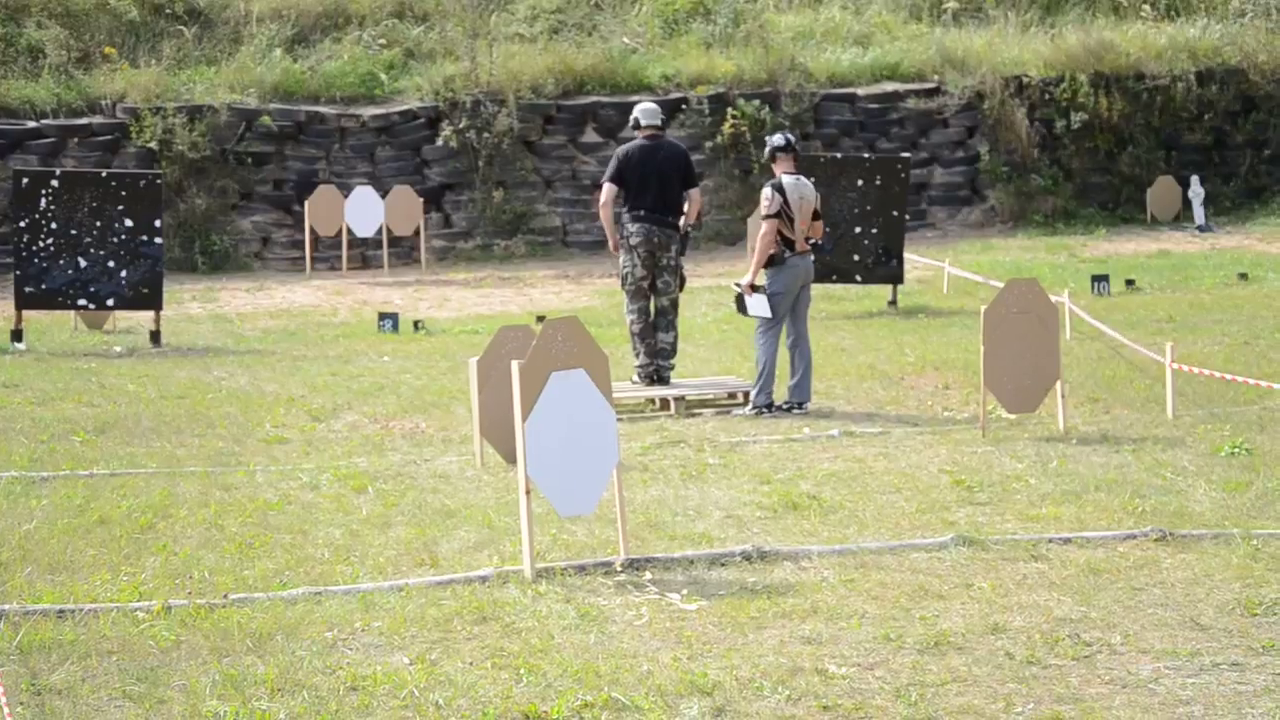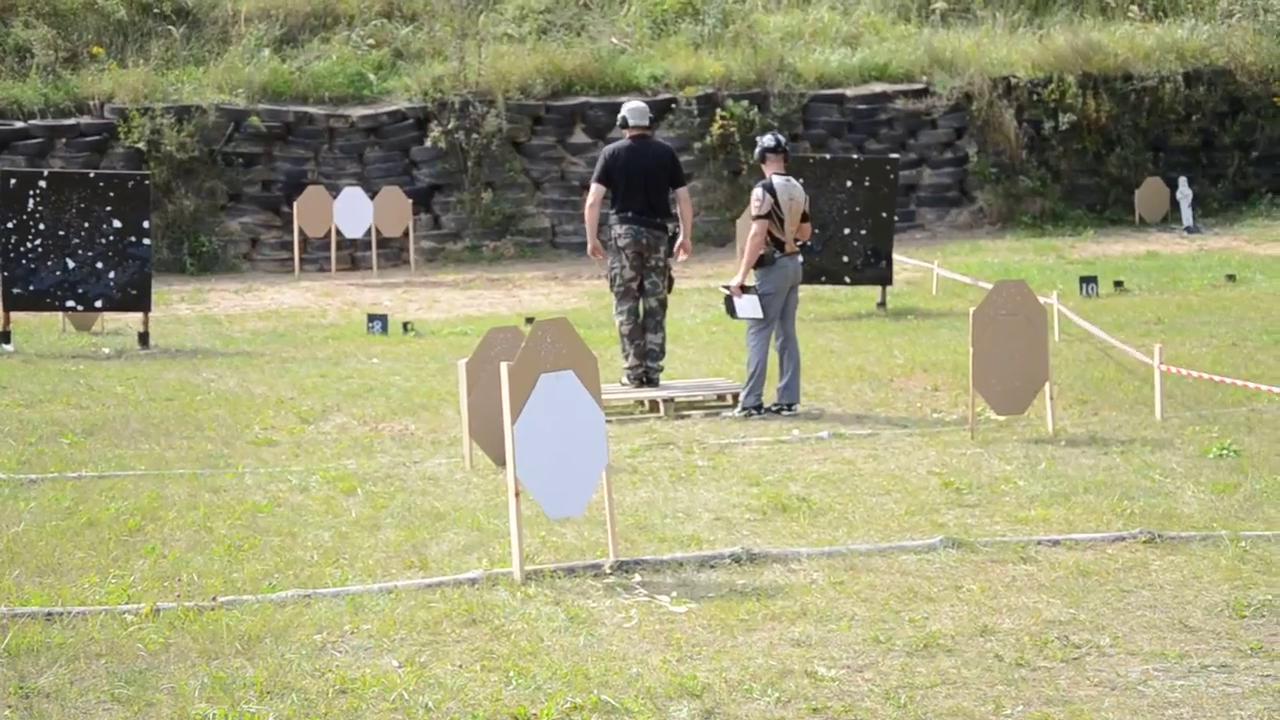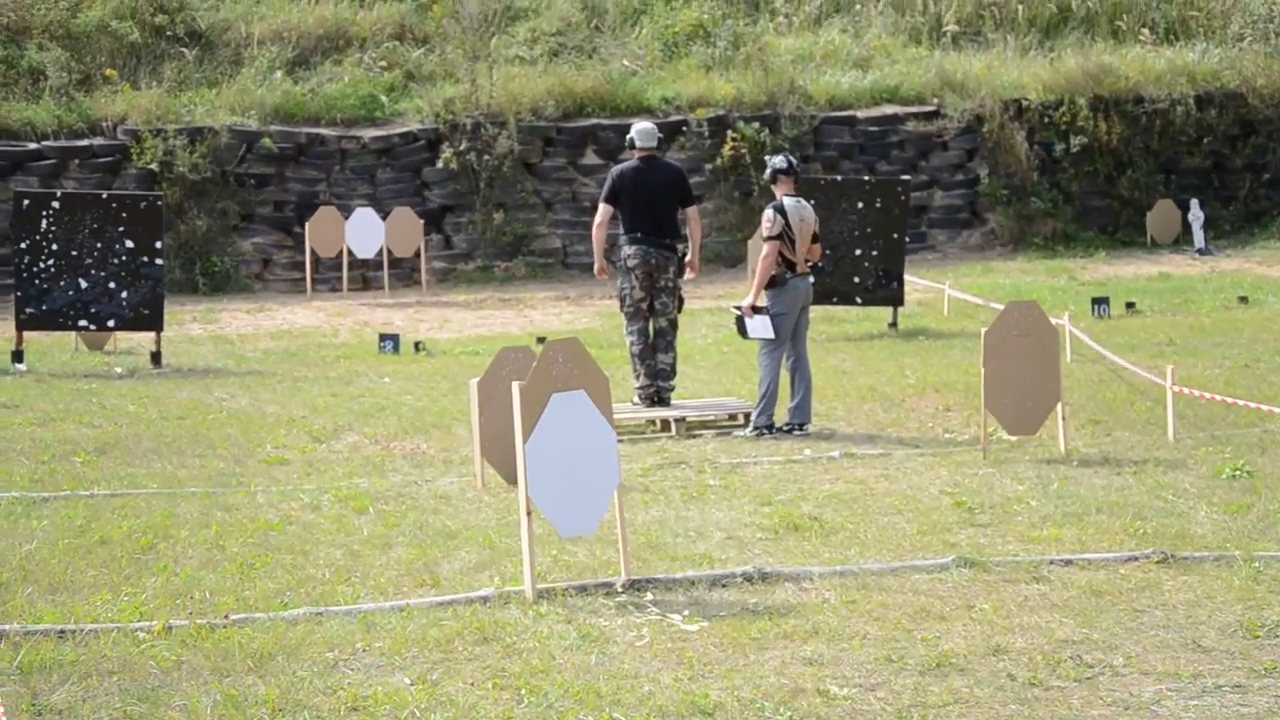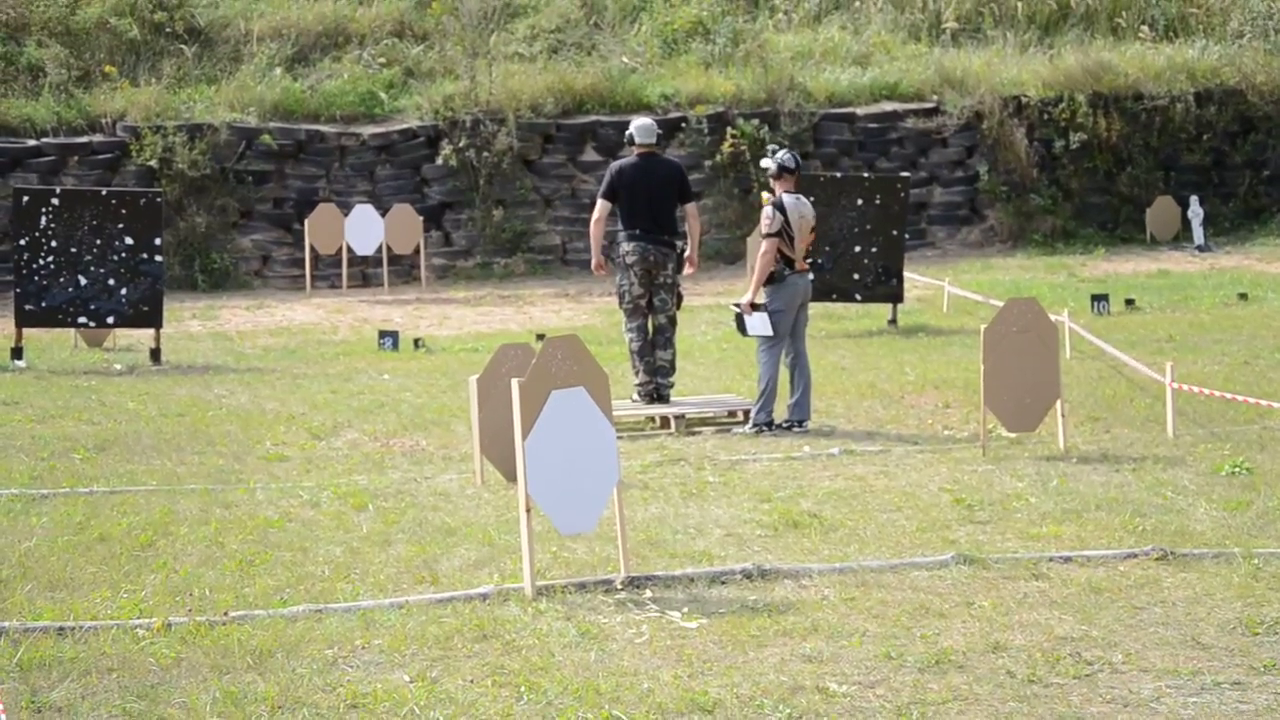
dt=0.5s
person 1, frame 1
left shoulder: (625, 152)
right shoulder: (679, 152)
left elbow: (605, 200)
right elbow: (694, 200)
left wrist: (612, 235)
right wrist: (681, 228)
left hip: (636, 231)
right hip: (668, 233)
left knee: (637, 303)
right knee: (667, 304)
left ankle: (645, 370)
right ankle: (663, 369)
person 1, frame 2
left shoulder: (612, 152)
right shoulder: (665, 152)
left elbow: (593, 201)
right elbow: (684, 199)
left wrist: (592, 239)
right wrist: (685, 236)
left hip: (624, 232)
right hip: (657, 233)
left knee: (626, 304)
right knee: (655, 305)
left ankle: (634, 371)
right ankle: (653, 371)
person 1, frame 3
left shoulder: (620, 173)
right shoulder: (675, 173)
left elbow: (601, 221)
right elbow: (693, 218)
left wrist: (598, 258)
right wrist: (694, 254)
left hip: (634, 252)
right hip: (667, 253)
left knee: (637, 324)
right knee: (666, 325)
left ankle: (645, 390)
right ankle: (664, 390)
person 1, frame 4
left shoulder: (619, 169)
right shoulder: (674, 169)
left elbow: (598, 216)
right elbow: (692, 214)
left wrist: (596, 253)
right wrist: (693, 250)
left hip: (632, 249)
right hip: (666, 250)
left knee: (636, 321)
right knee: (665, 322)
left ankle: (645, 387)
right ankle: (663, 387)
person 2, frame 1
left shoulder: (773, 188)
right shoulder: (809, 188)
left elbow: (767, 233)
right elbow: (818, 231)
left wrist: (751, 273)
left hip: (784, 266)
right hip: (805, 263)
left knee: (767, 331)
right knee: (798, 332)
left ankle: (762, 400)
right ankle: (798, 398)
person 2, frame 2
left shoulder: (764, 189)
right shoulder: (798, 189)
left elbow: (757, 234)
left wrist: (741, 274)
left hip: (772, 267)
right hip: (793, 264)
left knee: (759, 333)
right knee: (787, 334)
left ankle: (751, 402)
right ankle: (788, 399)
person 2, frame 3
left shoulder: (775, 210)
right shoulder: (808, 210)
left elbow: (768, 255)
left wrist: (753, 295)
left hip: (783, 287)
right hip: (804, 284)
left knee: (770, 353)
right knee: (798, 353)
left ankle: (763, 421)
right ankle: (799, 419)
person 2, frame 4
left shoulder: (774, 208)
right shoulder: (806, 206)
left elbow: (767, 253)
left wrist: (751, 293)
left hip: (782, 284)
right hip: (803, 281)
left knee: (769, 351)
right knee: (797, 351)
left ankle: (762, 419)
right ankle: (799, 416)
